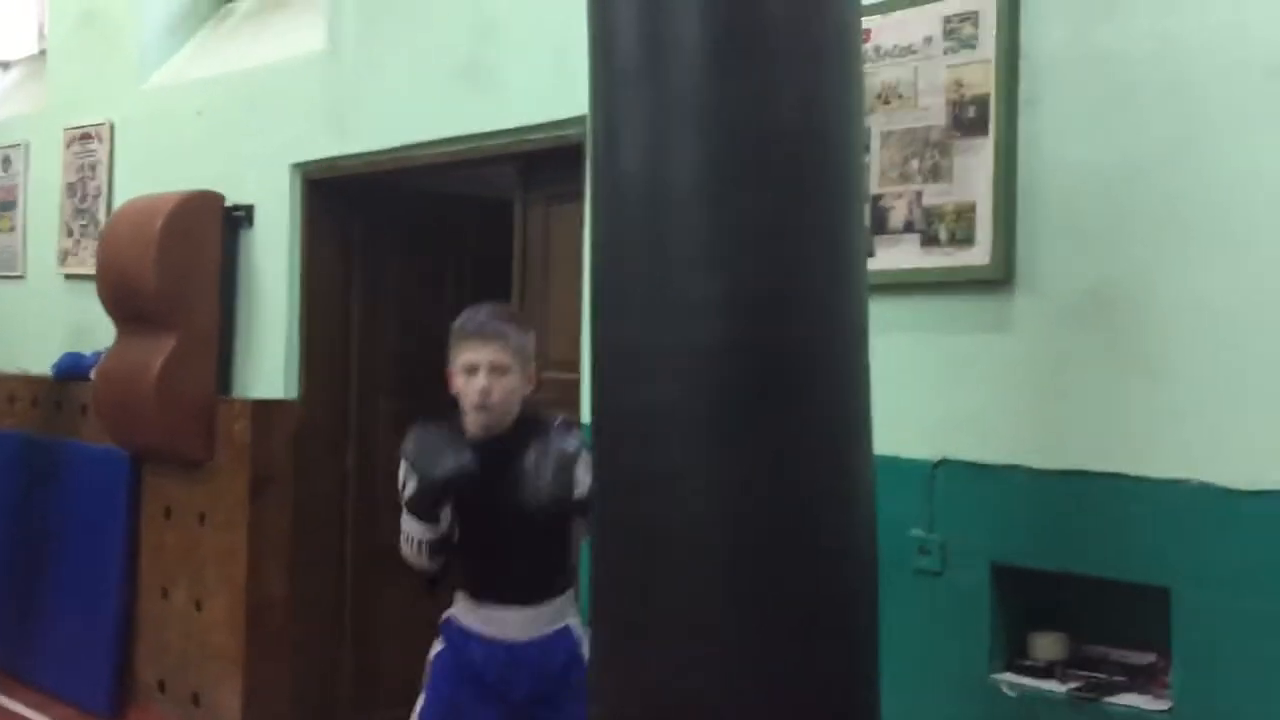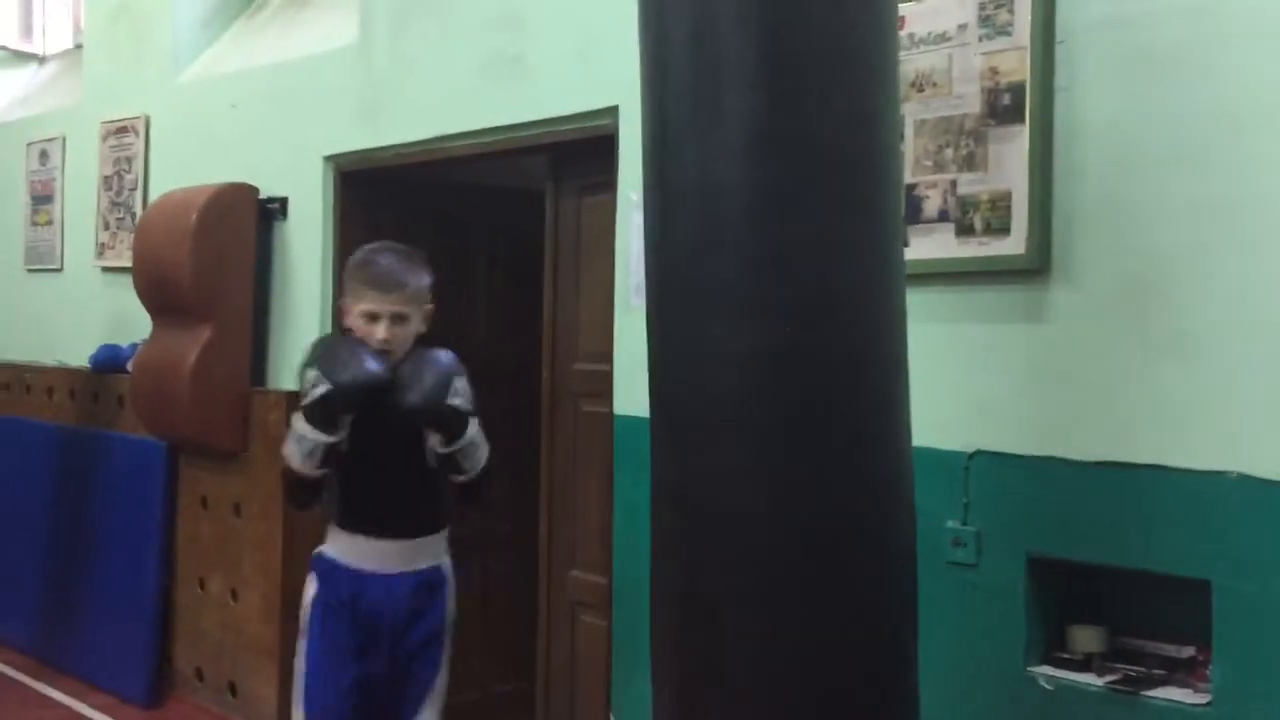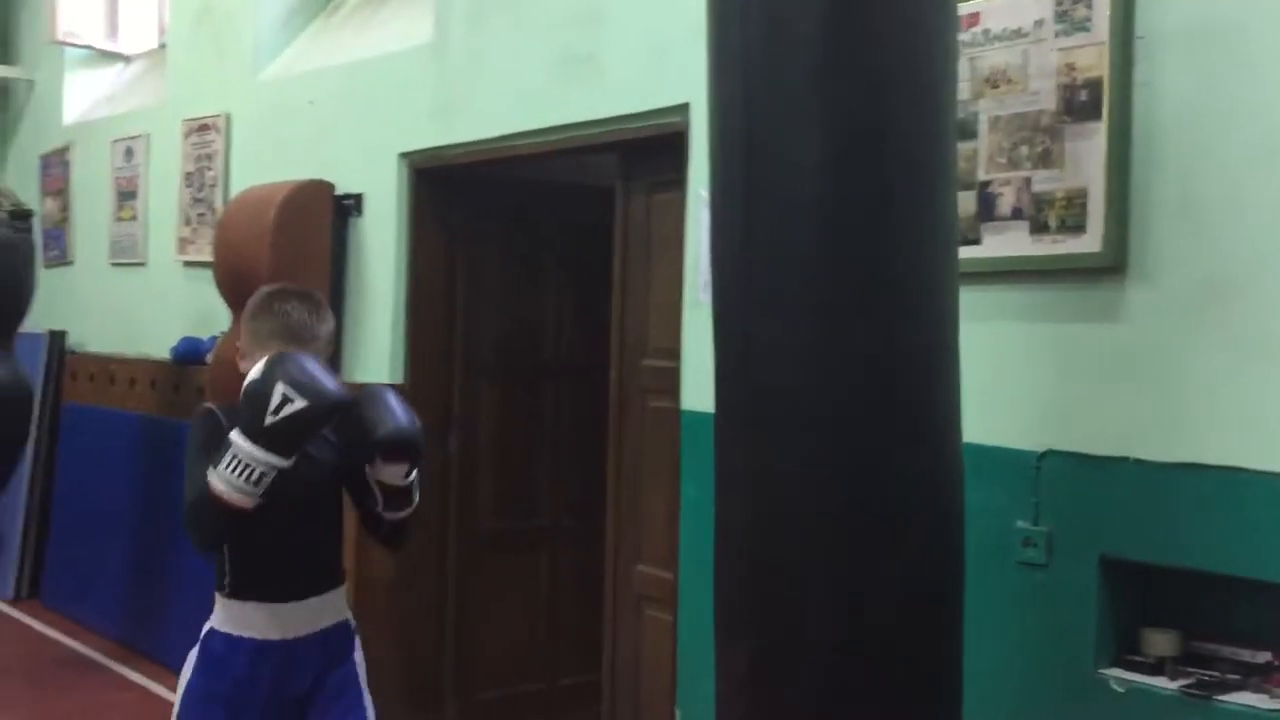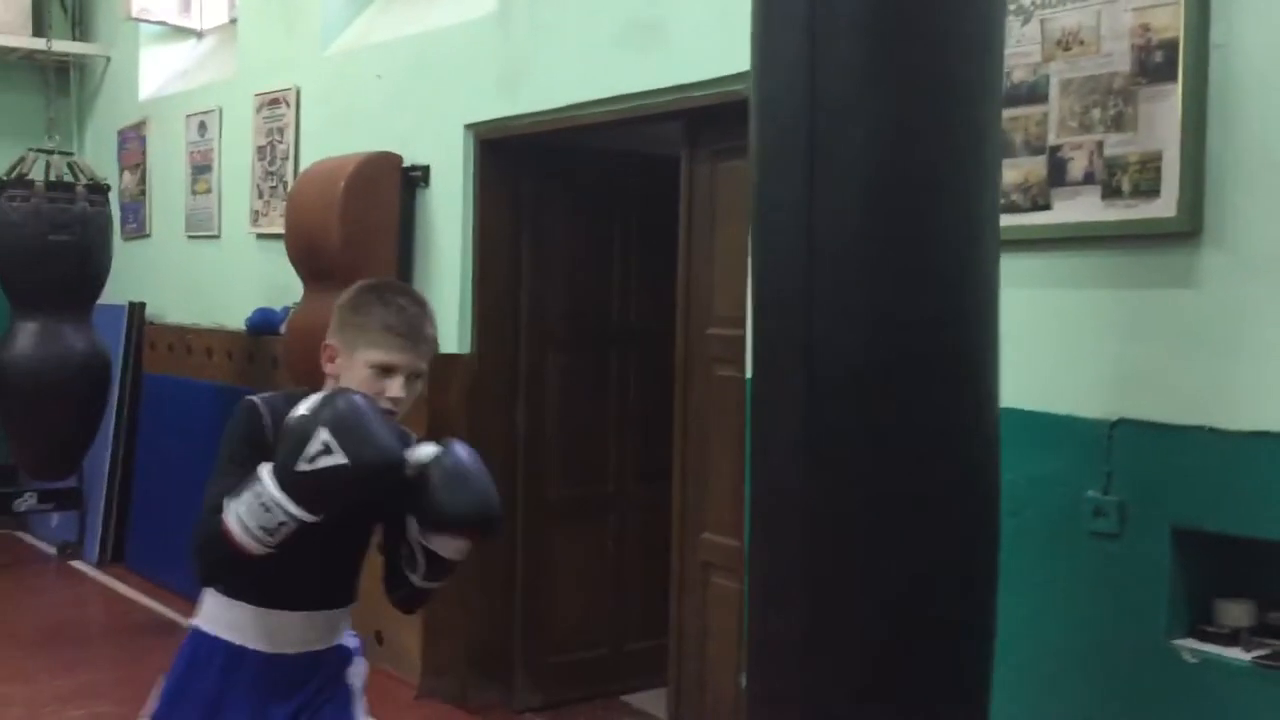
dt=0.4s
person 1, frame 1
left shoulder: (556, 442)
right shoulder: (437, 452)
right elbow: (424, 562)
left wrist: (578, 486)
right wrist: (424, 503)
left hip: (550, 640)
right hip: (472, 639)
person 1, frame 2
left shoulder: (438, 381)
right shoulder: (332, 379)
left elbow: (475, 478)
right elbow: (298, 493)
left wrist: (452, 424)
right wrist: (320, 413)
left hip: (422, 577)
right hip: (344, 574)
person 1, frame 3
left shoulder: (339, 427)
right shoulder: (217, 425)
left elbow: (390, 532)
right elbow: (206, 531)
left wrist: (395, 466)
right wrist: (261, 434)
left hip: (326, 641)
right hip: (237, 645)
person 1, frame 4
left shoulder: (398, 457)
right shoulder: (260, 421)
left elbow: (406, 594)
right elbow: (211, 559)
left wrist: (446, 536)
right wrist: (295, 479)
left hip: (321, 666)
right hip: (224, 654)
